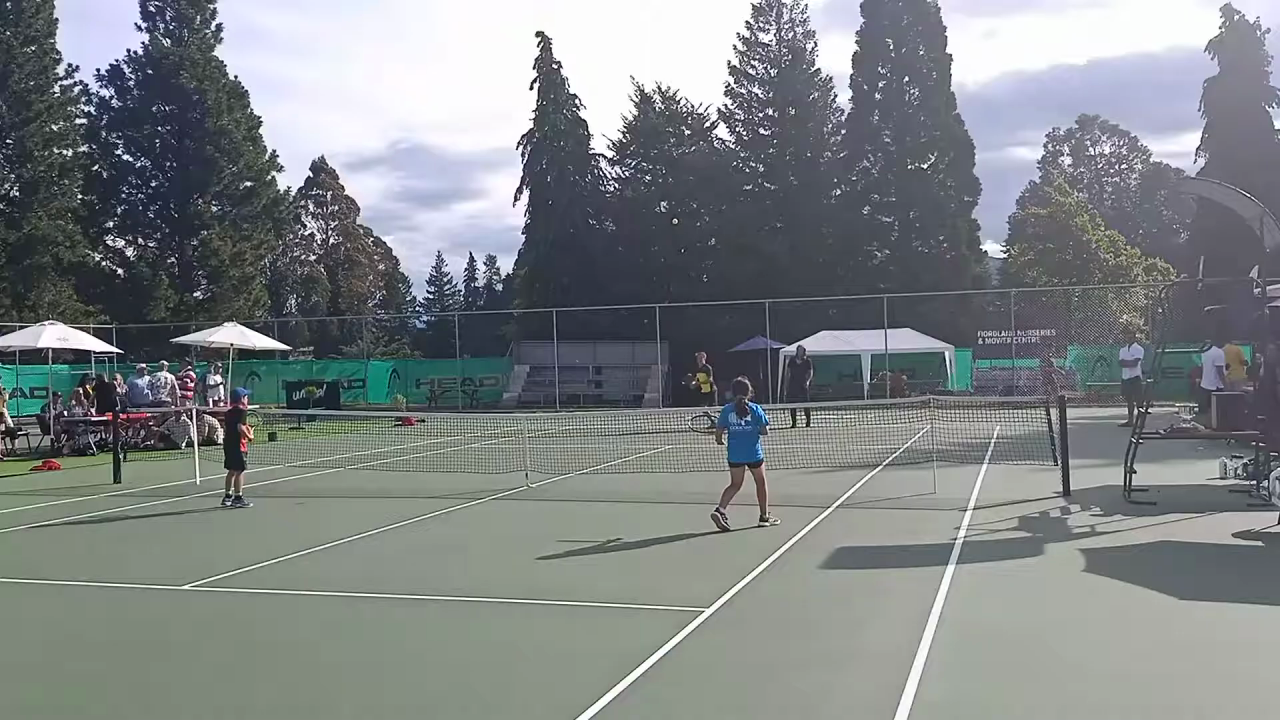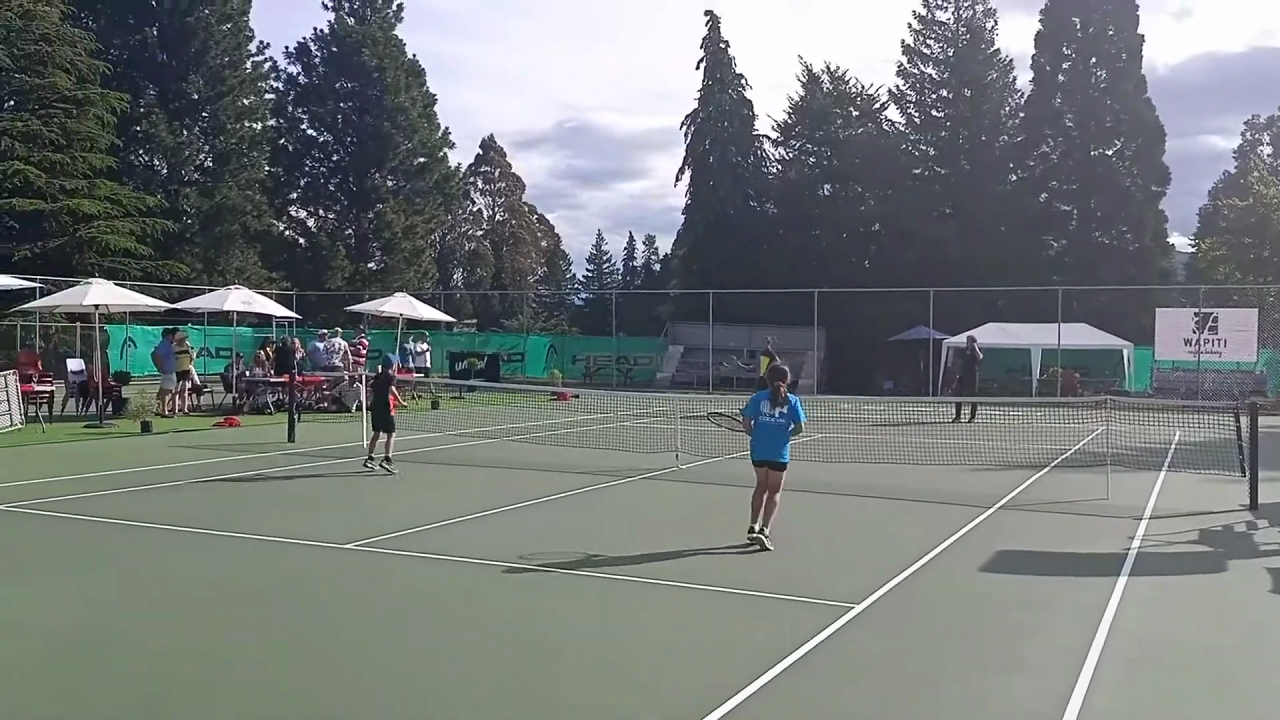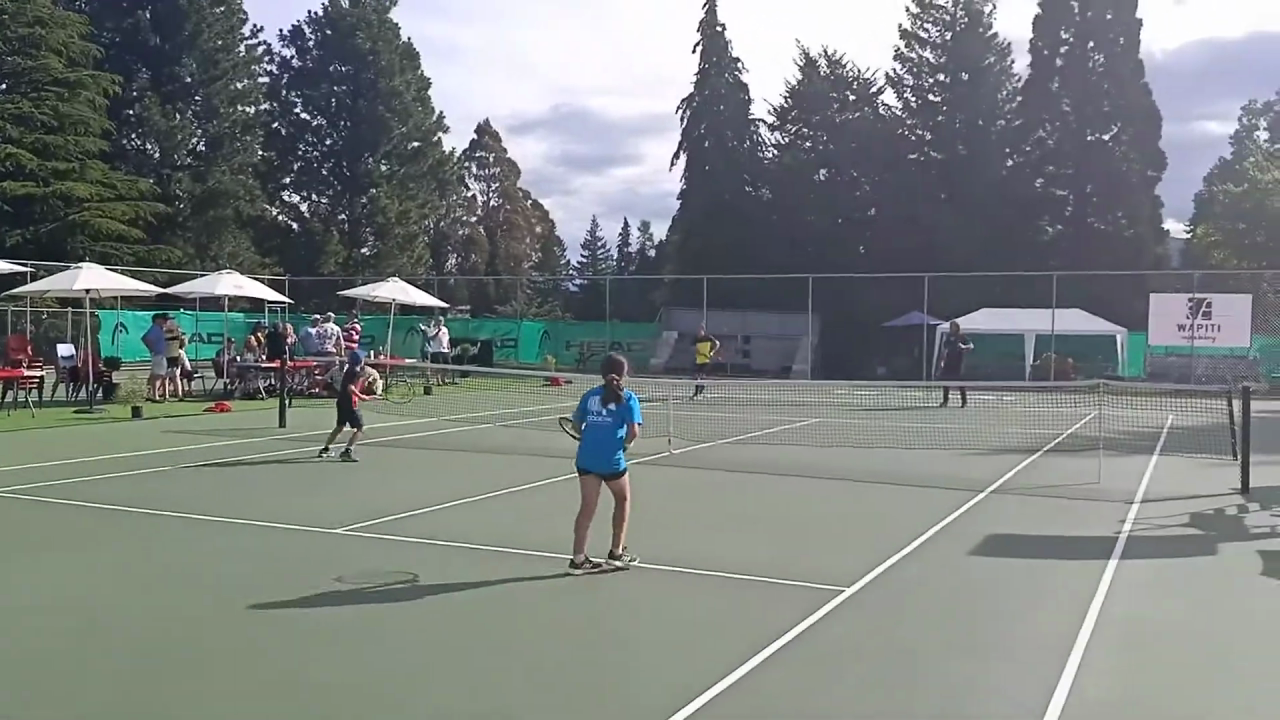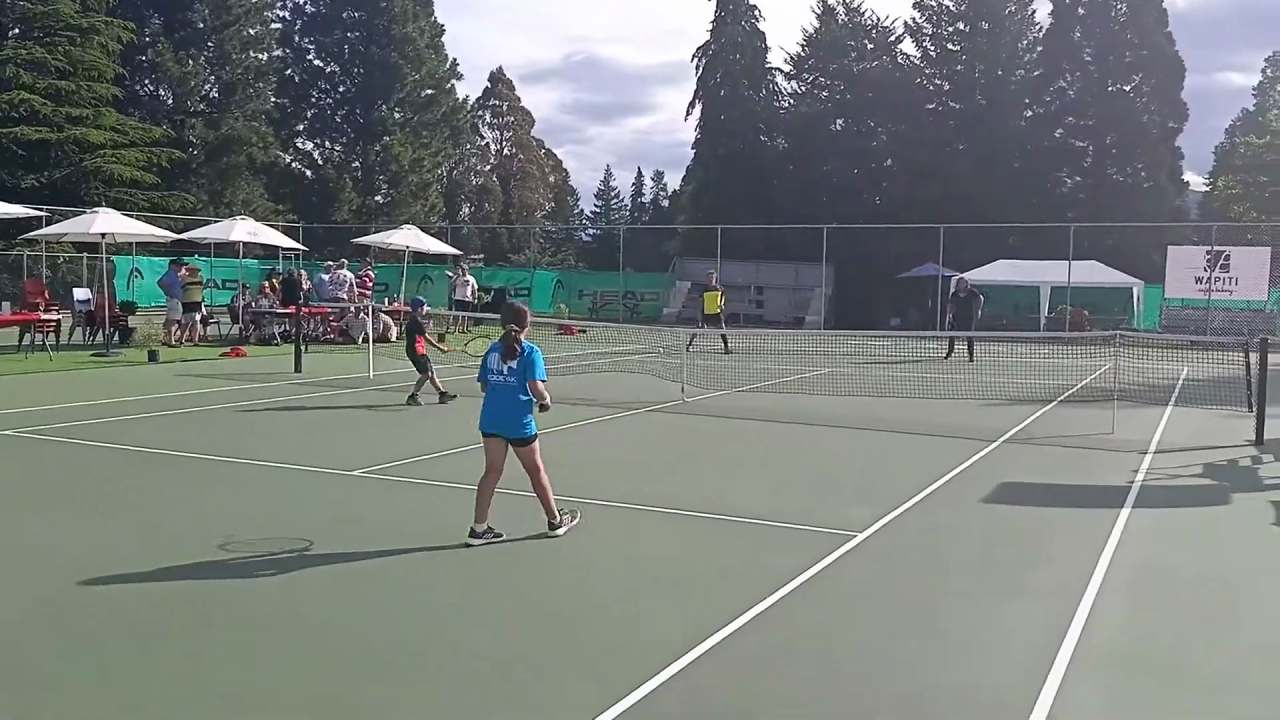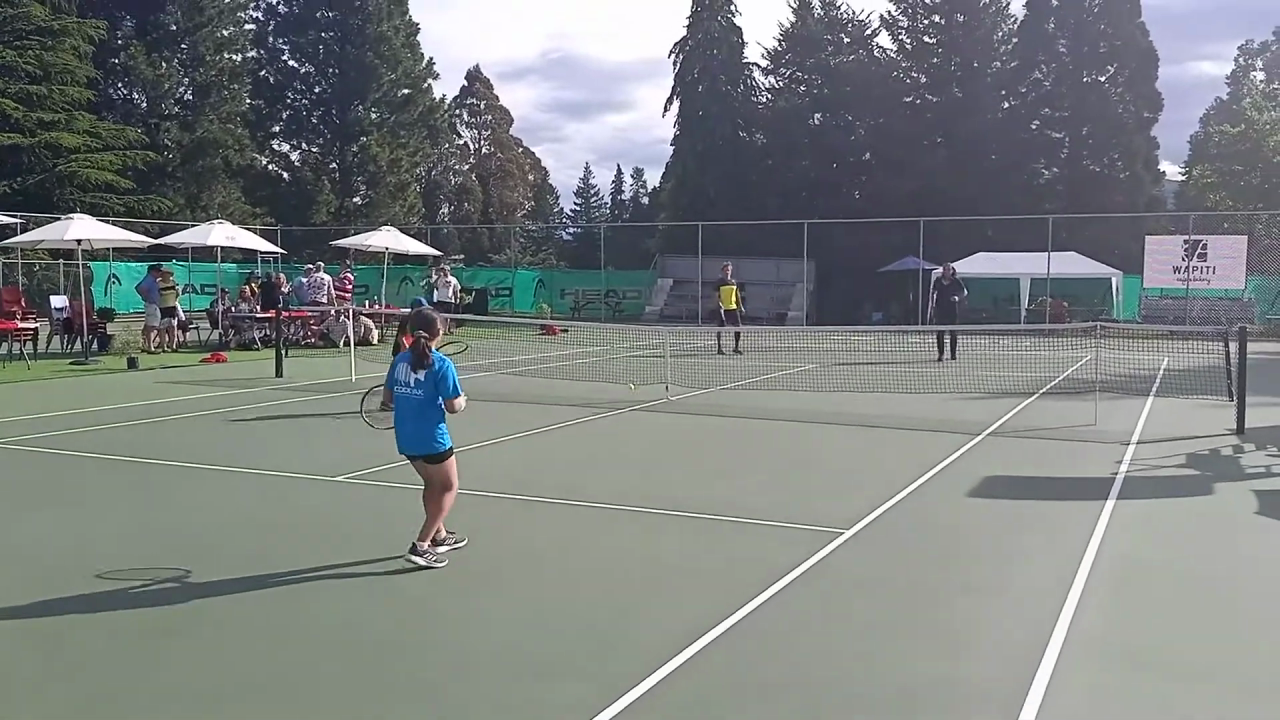
dt=1s
person 1, frame 1
left shoulder: (726, 410)
right shoulder: (755, 409)
left elbow: (719, 432)
right elbow: (765, 432)
left wrist: (721, 440)
left hip: (734, 454)
right hip: (753, 453)
left knee: (735, 485)
right knee: (761, 483)
left ankle: (720, 510)
right ankle: (764, 516)
person 1, frame 2
left shoulder: (757, 397)
right shoulder: (792, 401)
left elbow: (746, 423)
right elbow: (800, 428)
left hip: (758, 452)
right hip: (779, 452)
left knee: (761, 487)
right knee: (774, 492)
left ankle: (754, 527)
right ankle: (763, 531)
person 1, frame 3
left shoulder: (590, 395)
right shoulder: (627, 398)
left elbow: (576, 423)
right elbow: (633, 432)
right wrist: (624, 442)
left hip: (586, 458)
right hip: (611, 460)
left knee: (587, 507)
right knee: (622, 501)
left ankle: (578, 559)
right ankle: (617, 552)
person 1, frame 4
left shoulder: (492, 350)
right shoulder: (531, 352)
left elbow: (484, 384)
right elbow: (536, 387)
right wrist: (546, 401)
left hip: (490, 420)
right hip: (518, 422)
left knee: (492, 472)
right knee: (535, 471)
left ankle: (478, 528)
right ankle: (555, 520)
person 1, frame 5
left shoulder: (399, 360)
right shoulder: (442, 365)
left elbow: (387, 398)
right elbow: (451, 407)
right wrist: (461, 403)
left hip: (405, 438)
right hip: (432, 438)
left knee: (432, 483)
right knee: (448, 488)
left ankle: (439, 536)
right ankle: (421, 547)
